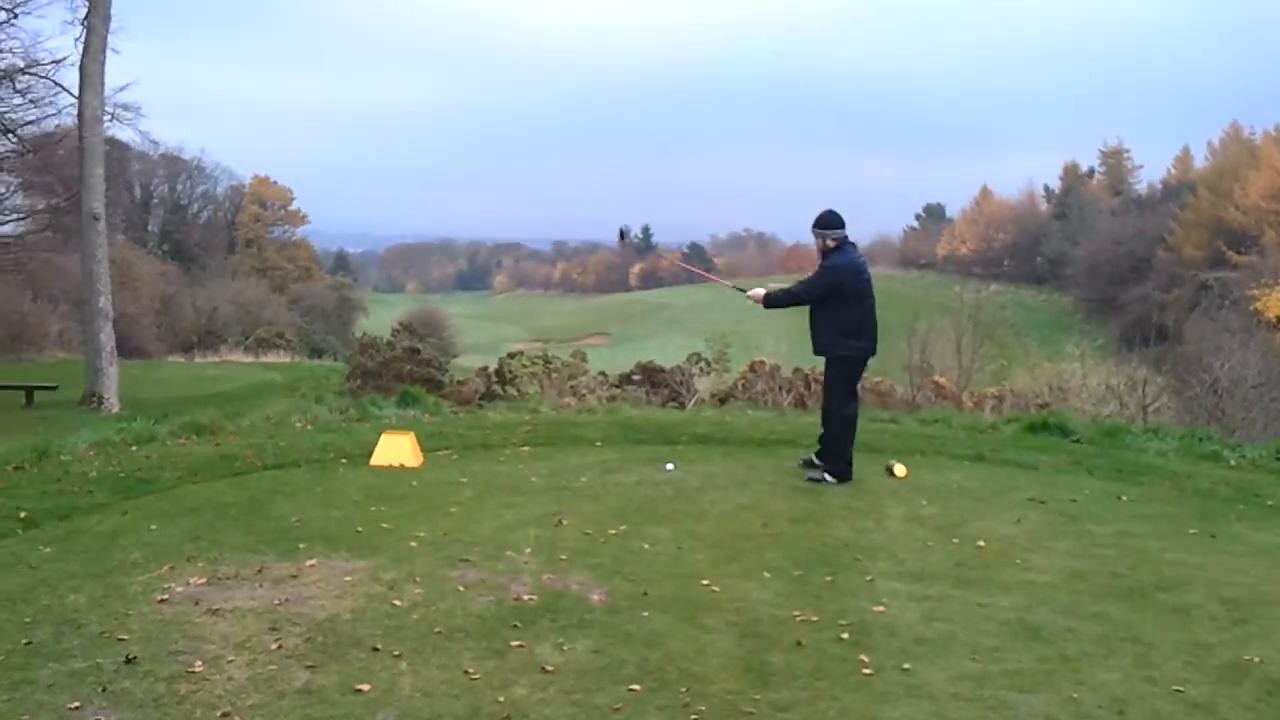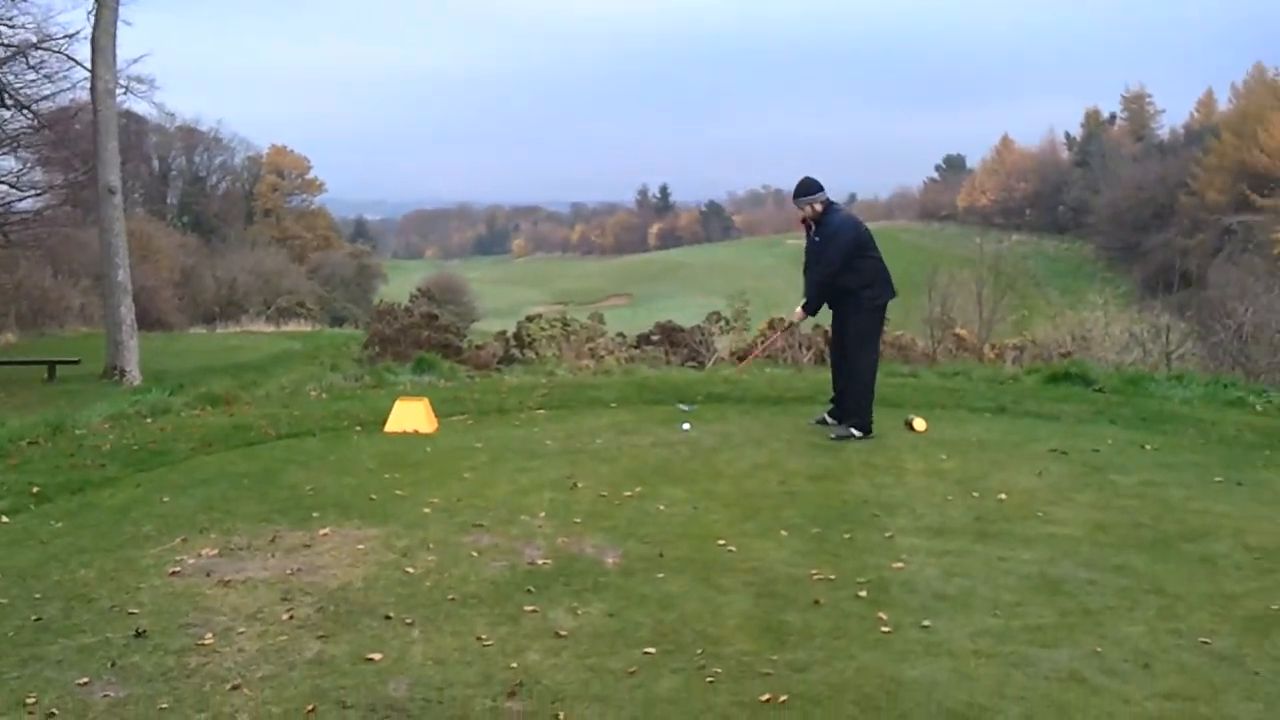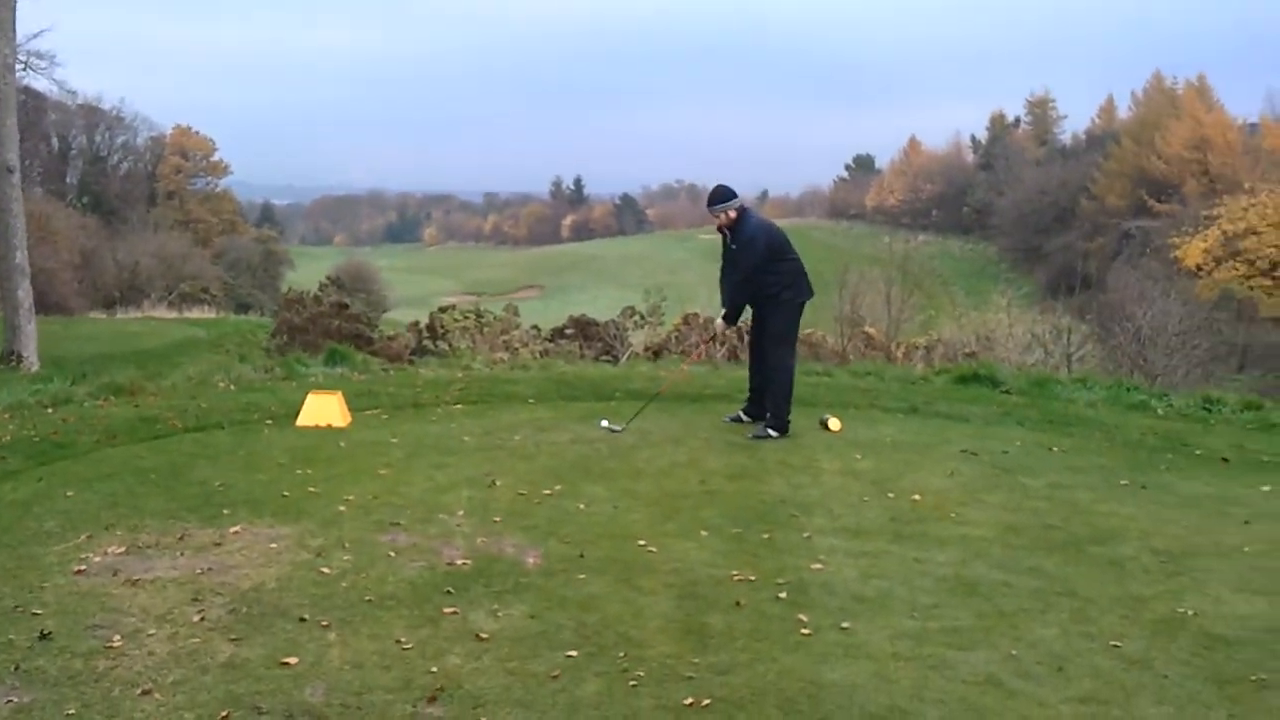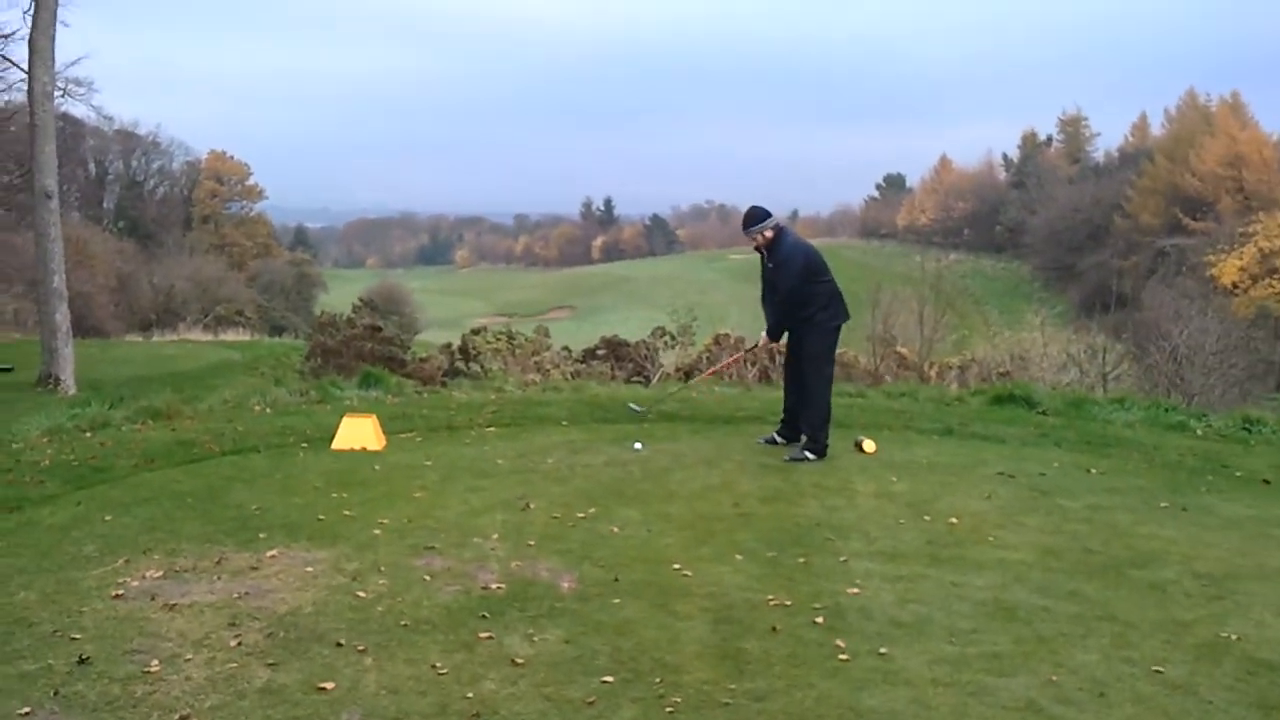
dt=0.5s
person 1, frame 1
left shoulder: (842, 264)
right shoulder: (839, 259)
left elbow: (806, 292)
right elbow: (811, 287)
left wrist: (768, 296)
right wrist: (773, 295)
left hip: (849, 345)
right hip: (845, 343)
left knee: (840, 403)
right knee: (834, 400)
left ankle: (838, 469)
right ankle: (826, 453)
person 1, frame 2
left shoulder: (841, 225)
right shoulder: (817, 225)
left elbow: (828, 271)
right elbow: (813, 267)
left wrist: (808, 306)
right wrist: (808, 300)
left hip: (867, 296)
right hip: (846, 297)
left knee: (860, 357)
right knee: (840, 354)
left ankle: (860, 424)
right ankle: (841, 411)
person 1, frame 3
left shoulder: (755, 232)
right shoulder: (732, 230)
left elbow: (743, 279)
right elbow: (729, 271)
left wrist: (728, 317)
right wrist: (725, 308)
left hip: (786, 295)
right hip: (766, 296)
left knee: (778, 354)
right knee: (759, 350)
left ankle: (777, 422)
right ankle: (755, 409)
person 1, frame 4
left shoulder: (792, 251)
right shoulder: (771, 248)
left elbow: (785, 297)
right elbow: (770, 292)
left wrist: (772, 333)
right wrist: (771, 328)
left hip: (822, 318)
right hip: (802, 318)
left knee: (816, 378)
right knee: (794, 373)
left ankle: (815, 445)
right ankle: (790, 431)
